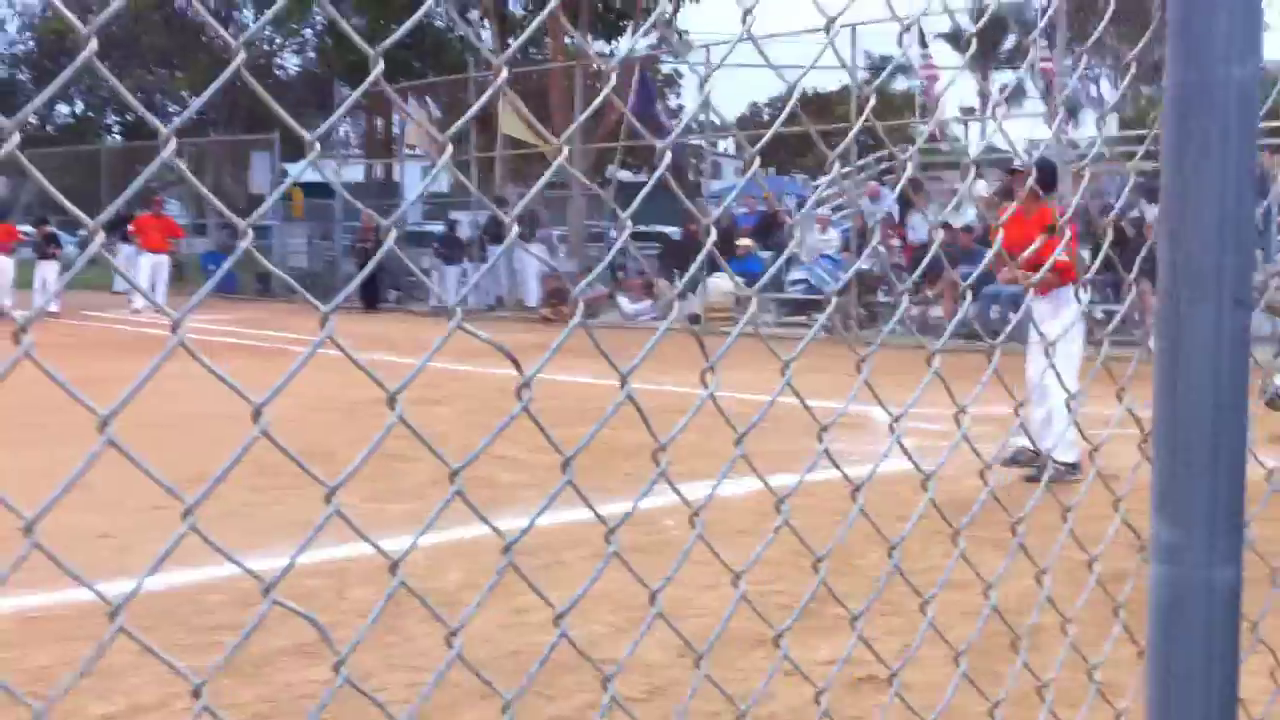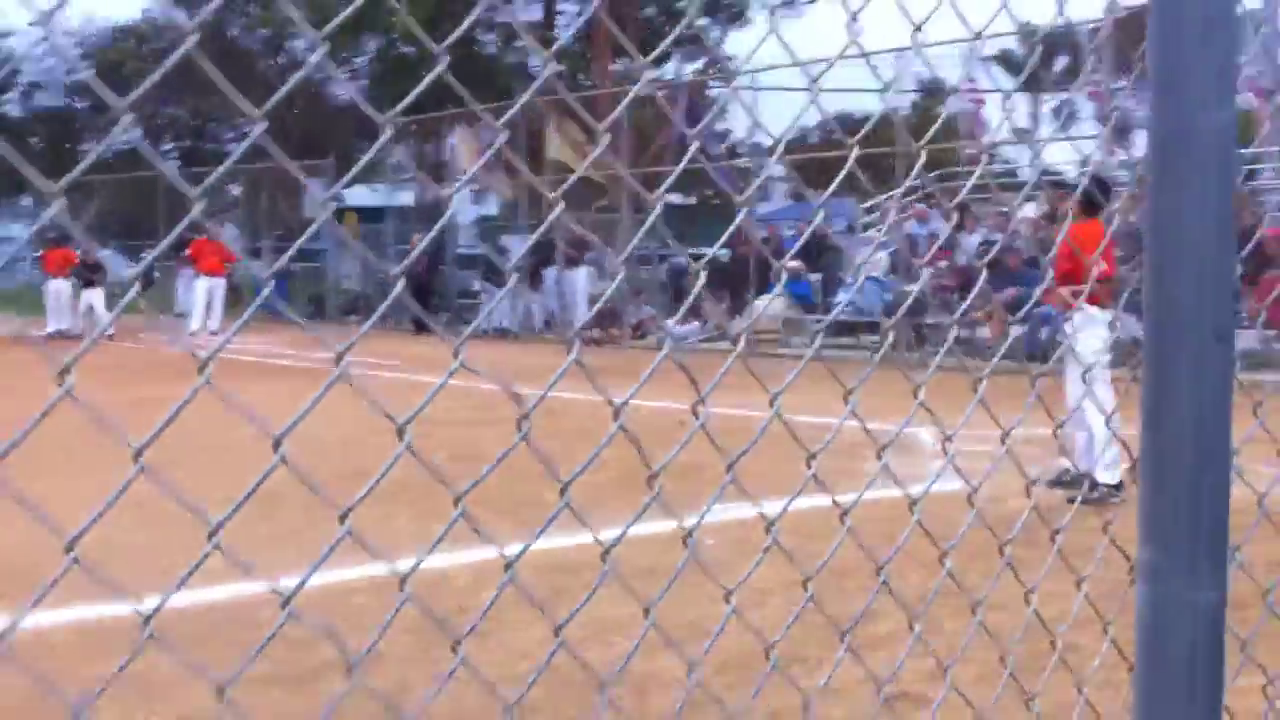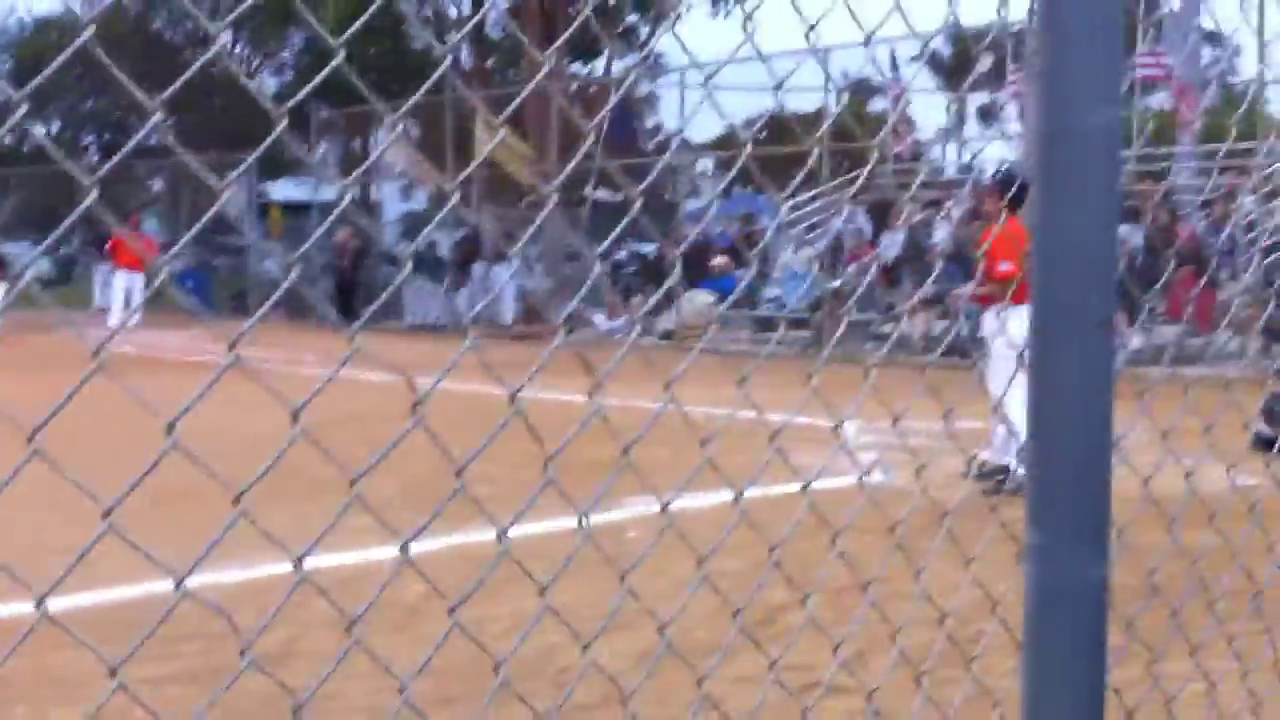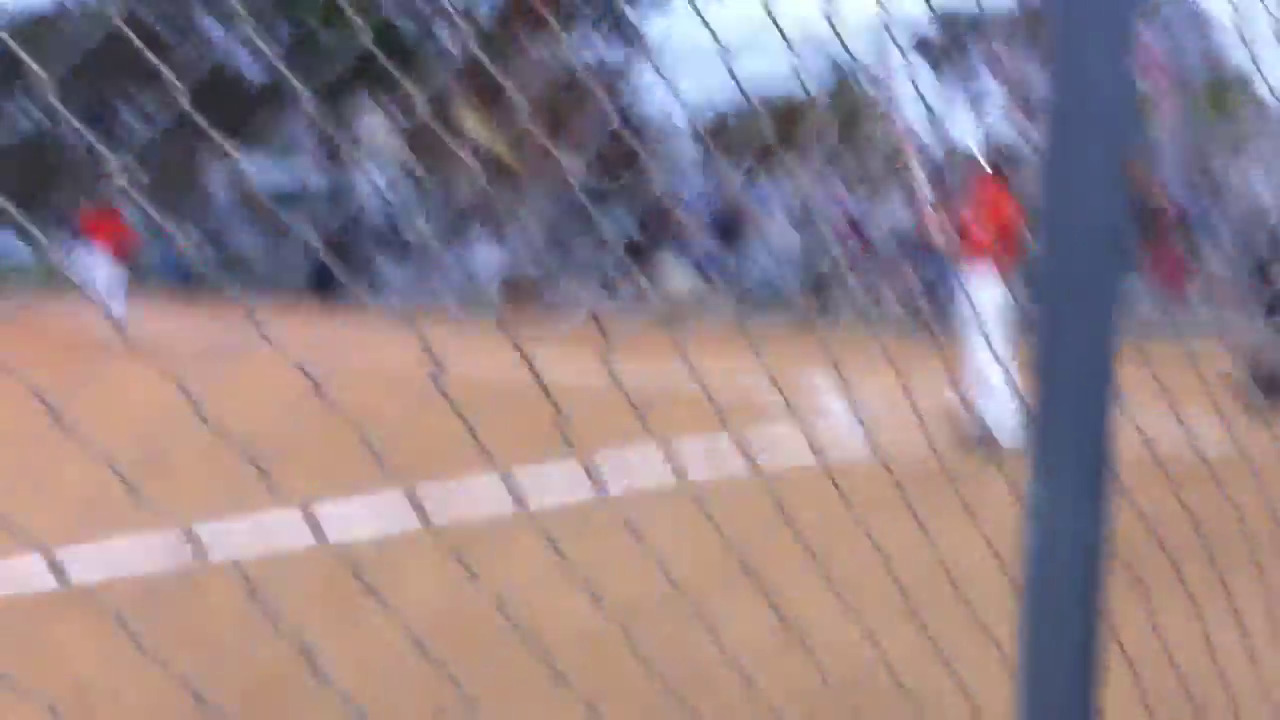
dt=0.4s
person 1, frame 1
left shoulder: (1057, 220)
right shoulder: (1011, 215)
left elbow: (1056, 276)
right elbow: (1000, 258)
left wrist: (1025, 278)
right wrist: (1007, 267)
left hip: (1063, 300)
right hip: (1039, 301)
left knee: (1061, 381)
right knee: (1037, 377)
left ankle: (1066, 459)
right ankle: (1037, 446)
person 1, frame 2
left shoulder: (1090, 233)
right shoulder: (1074, 231)
left elbow: (1104, 284)
left wrist: (1069, 291)
right wrist: (1056, 288)
left hip: (1089, 322)
right hip: (1077, 321)
left knee: (1097, 400)
right knee: (1078, 399)
left ankle: (1109, 481)
right ankle: (1083, 468)
person 1, frame 3
left shoulder: (1004, 232)
right shoulder: (1007, 228)
left elbow: (1003, 286)
left wrist: (970, 293)
right wrist: (975, 289)
left hip: (1007, 317)
right hip: (1003, 316)
left knee: (1012, 395)
right knee: (1000, 392)
left ankle: (1023, 471)
right ankle: (1001, 459)
person 1, frame 4
left shoulder: (992, 195)
right shoulder: (995, 195)
left elbow: (978, 240)
left hip: (985, 280)
right hip: (977, 280)
left knee: (989, 353)
right knee: (986, 352)
left ankle: (1003, 427)
right ankle: (991, 421)
